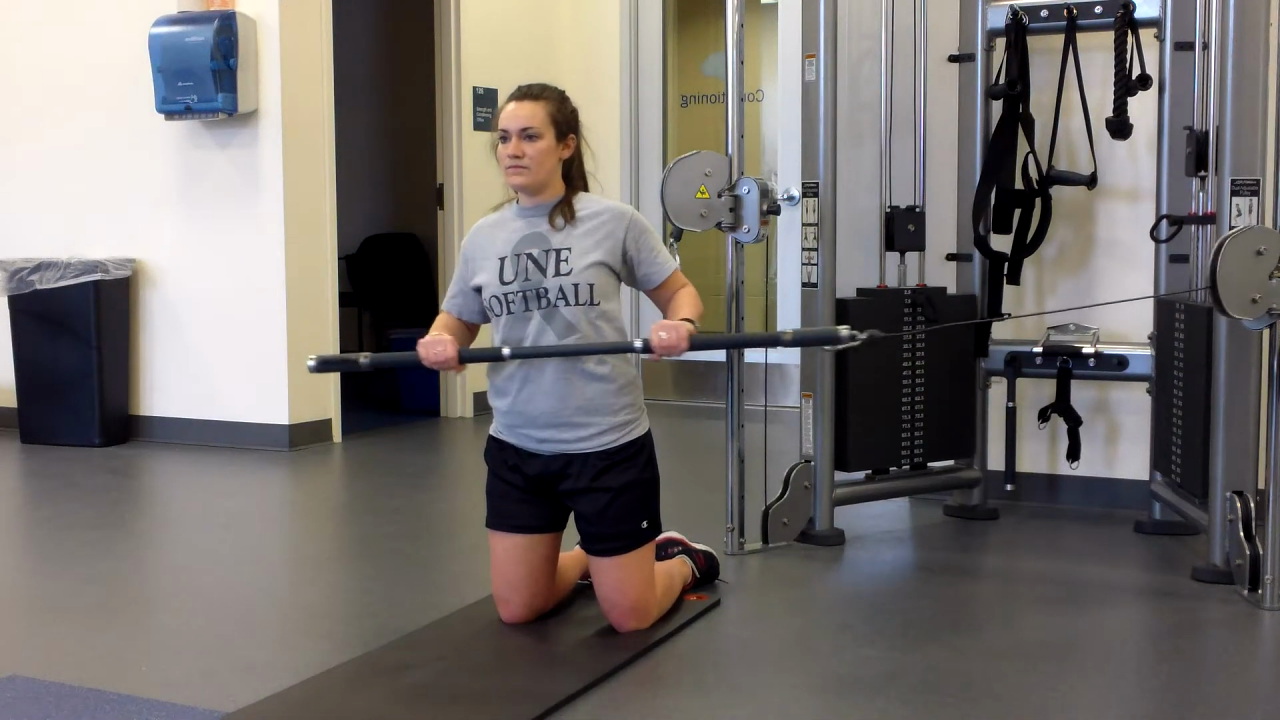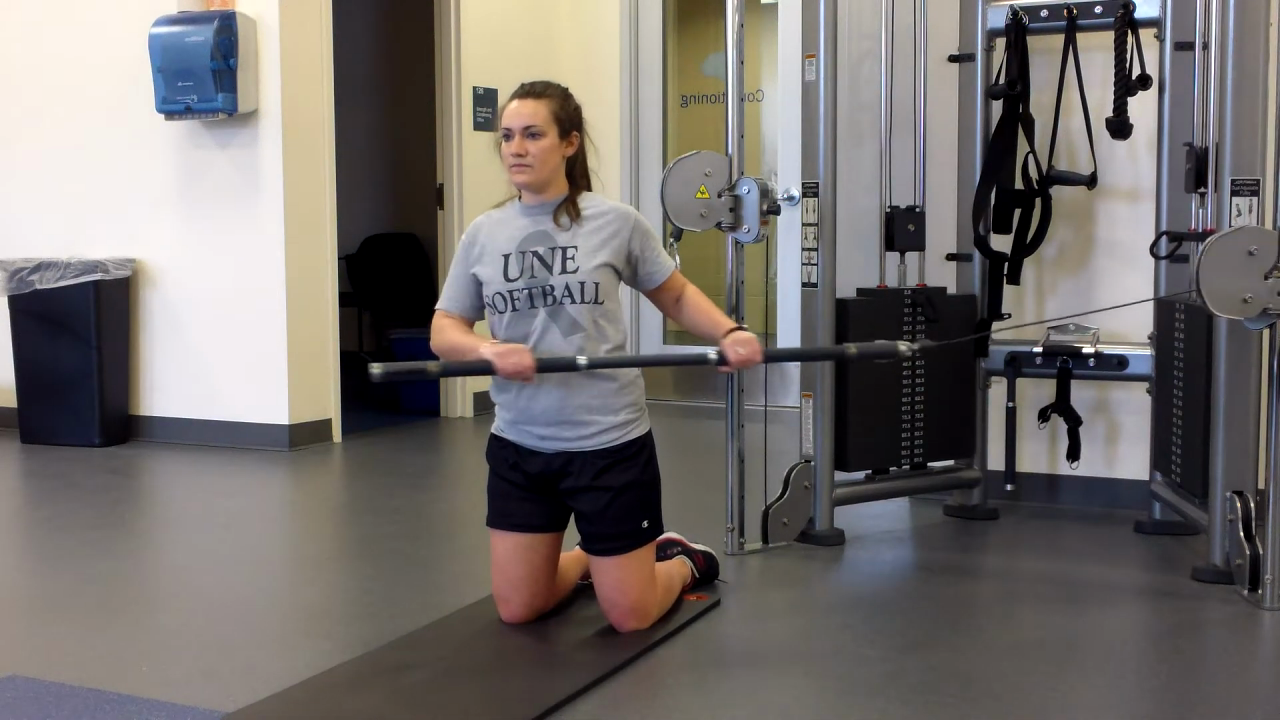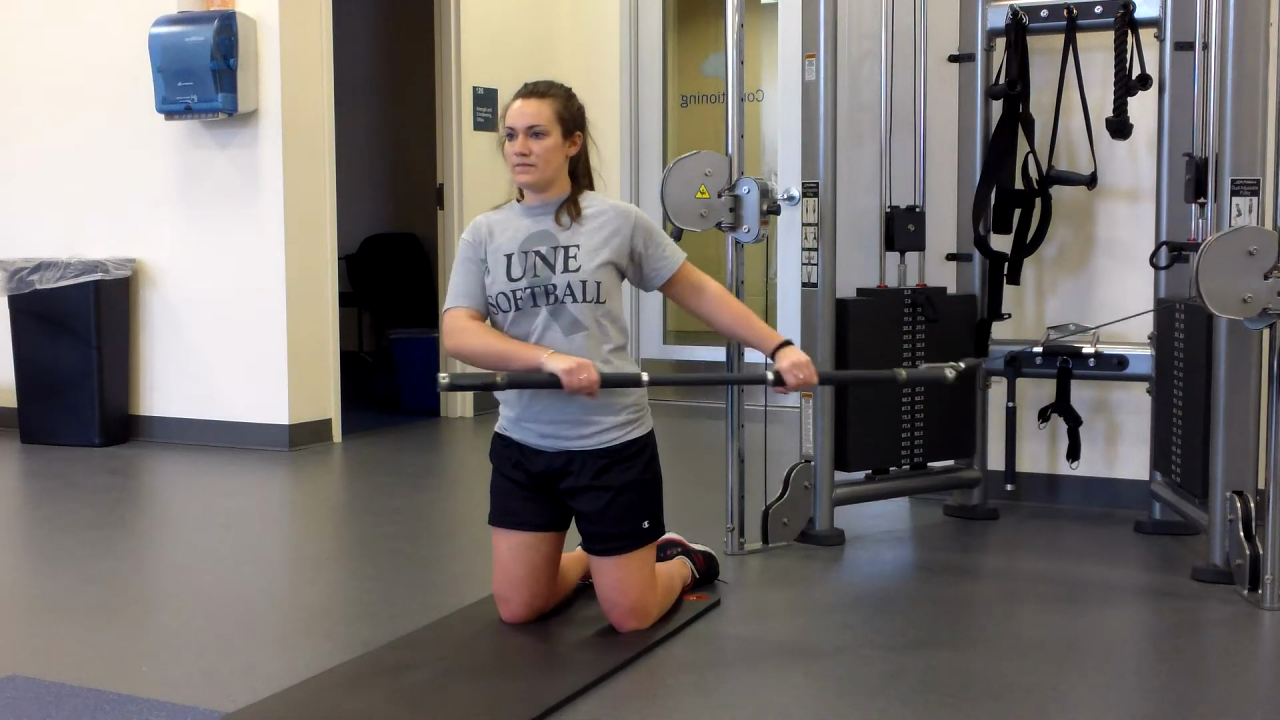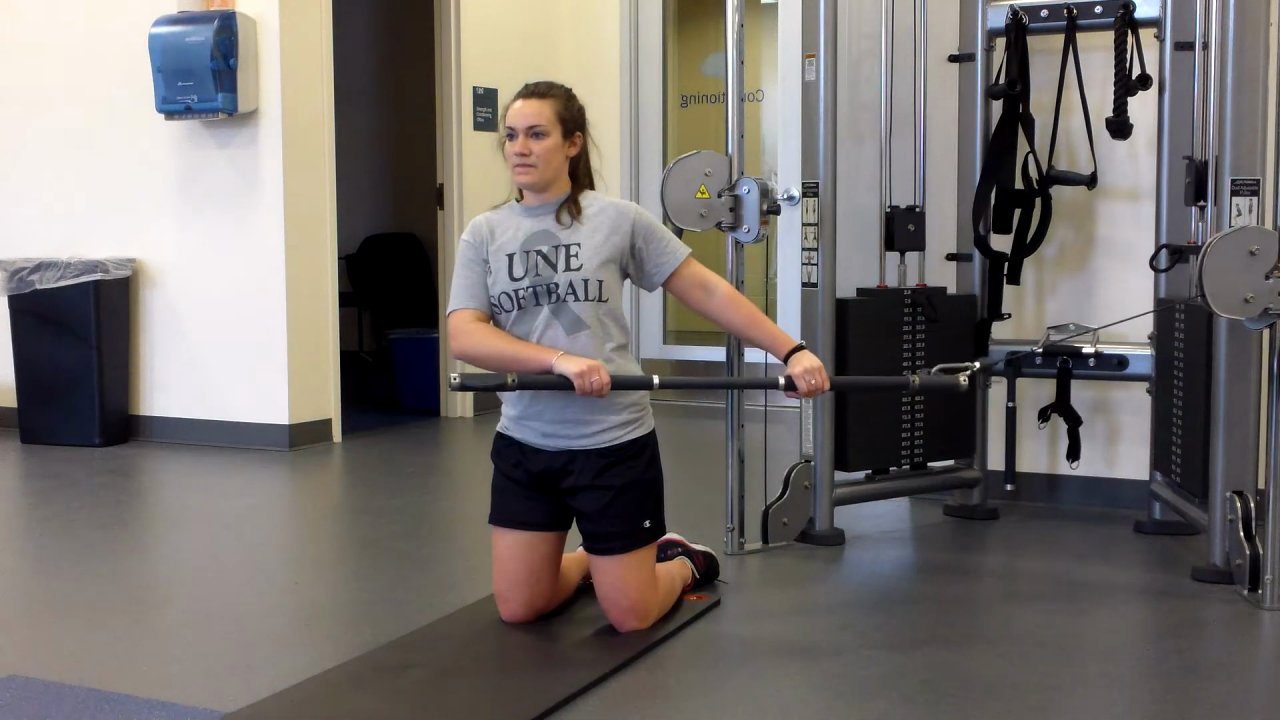
dt=0.3s
person 1, frame 1
left shoulder: (614, 222)
right shoulder: (483, 236)
left elbow: (679, 292)
right elbow: (458, 320)
left wrist: (680, 324)
right wrist: (438, 341)
left hip: (608, 444)
right hip: (518, 447)
left knee: (630, 616)
right knee: (517, 610)
left ankle: (683, 559)
right ankle: (590, 559)
person 1, frame 2
left shoulder: (615, 222)
right shoulder: (483, 234)
left elbow: (677, 296)
right elbow: (444, 329)
left wrist: (729, 332)
right wrist: (487, 350)
left hip: (609, 443)
right hip: (519, 447)
left knee: (631, 615)
right knee: (517, 610)
left ankle: (683, 560)
right ankle: (589, 559)
person 1, frame 3
left shoulder: (617, 222)
right shoulder: (483, 233)
left elbow: (699, 292)
right elbow: (458, 336)
left wrist: (778, 346)
right wrist: (549, 357)
left hip: (611, 443)
right hip: (523, 445)
left knee: (630, 615)
right knee: (517, 609)
left ankle: (683, 561)
right ankle: (589, 560)
person 1, frame 4
left shoulder: (618, 221)
right shoulder: (483, 234)
left elbow: (705, 290)
right elbow: (464, 337)
left wrist: (791, 351)
right wrist: (558, 359)
left hip: (612, 442)
right hip: (523, 445)
left knee: (630, 616)
right knee: (517, 610)
left ankle: (683, 561)
right ankle: (594, 559)
